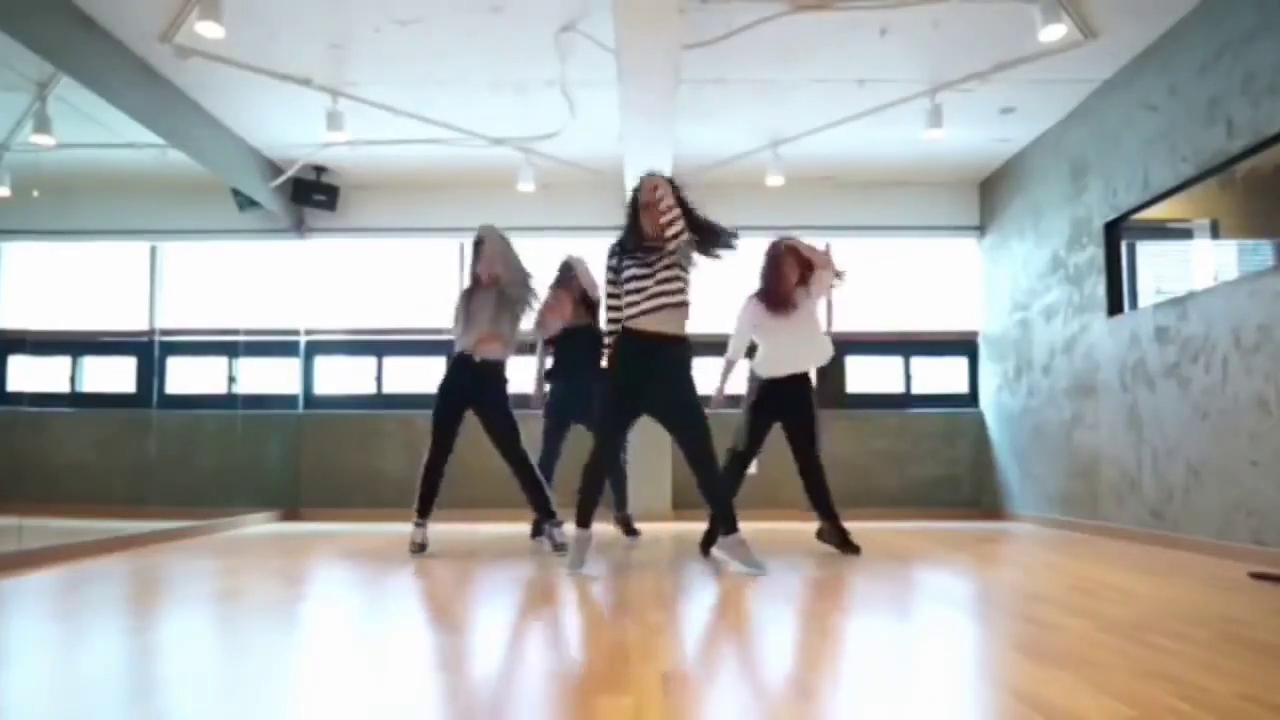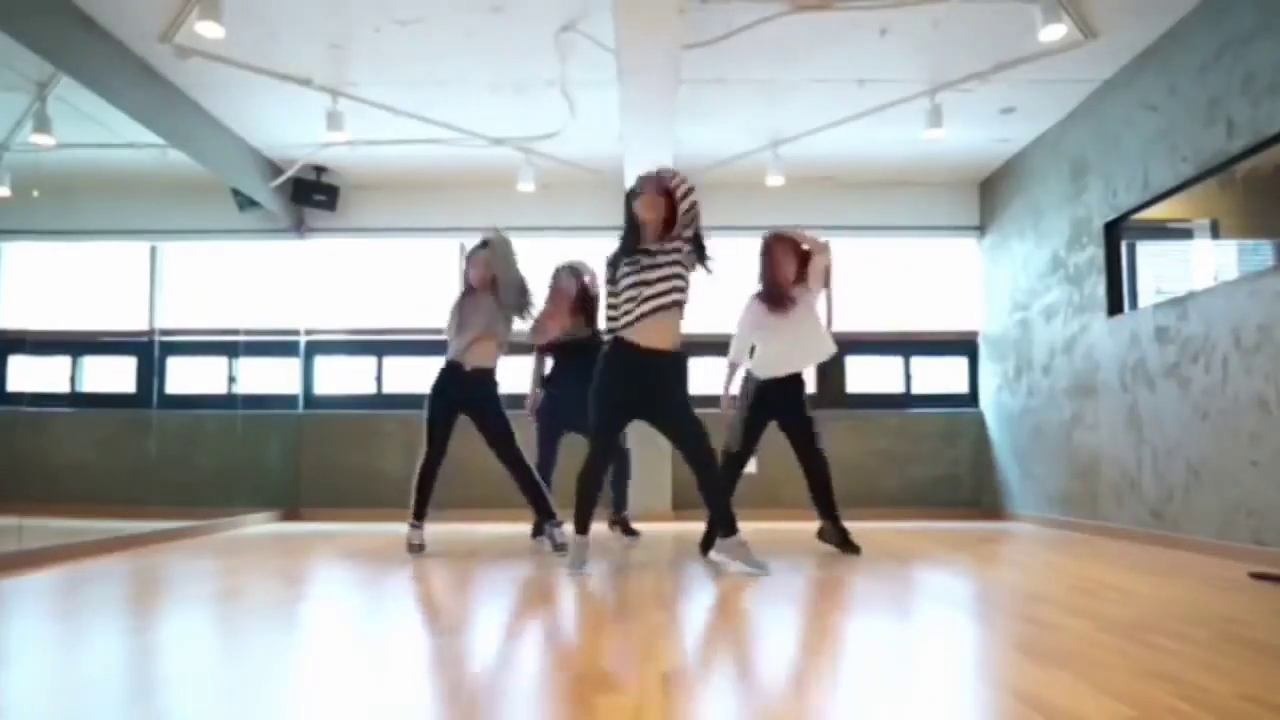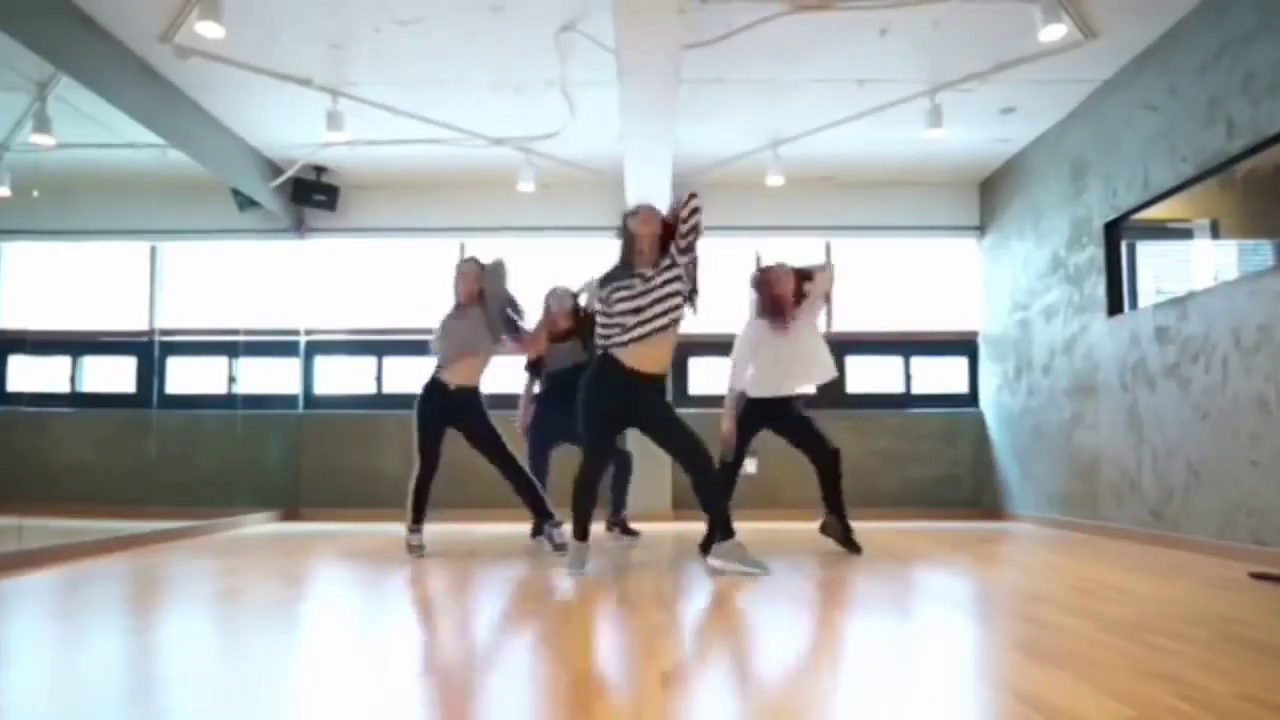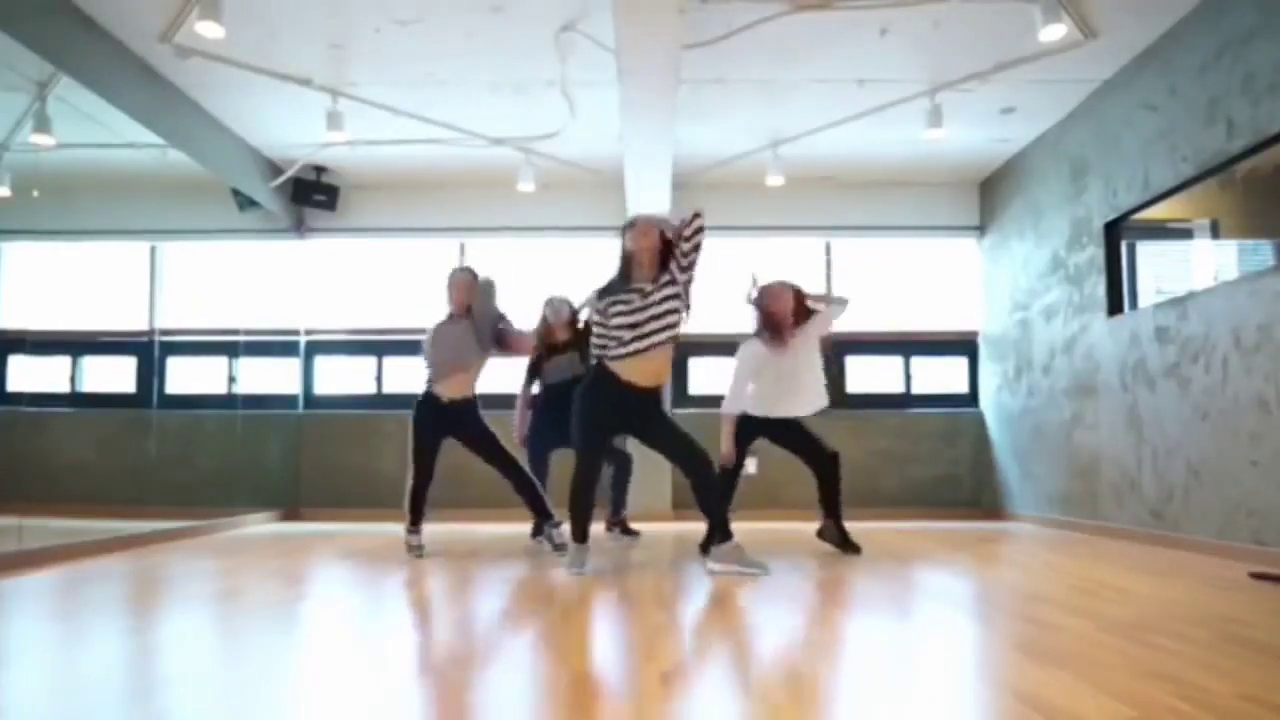
dt=0.1s
person 1, frame 1
left shoulder: (683, 242)
right shoulder: (621, 253)
left elbow: (672, 237)
right elbow: (612, 317)
left wrist: (664, 195)
right wrist: (612, 363)
left hip: (672, 359)
right hip: (631, 355)
left knee: (701, 454)
right knee: (604, 450)
left ankle: (729, 539)
right ankle: (580, 537)
person 1, frame 2
left shoulder: (681, 246)
right shoulder: (621, 259)
left elbow: (688, 202)
right elbow: (612, 318)
left wrist: (665, 180)
left hip: (666, 368)
right hip: (623, 363)
left knee: (702, 454)
right knee: (599, 455)
left ankle: (728, 540)
right ankle: (580, 540)
person 1, frame 3
left shoulder: (677, 262)
right shoulder: (610, 283)
left elbow: (692, 207)
right elbow: (604, 338)
left wrist: (667, 215)
left hip: (651, 392)
right hip: (608, 384)
left knee: (700, 462)
right knee: (593, 466)
left ankle: (724, 544)
right ankle: (579, 544)
person 1, frame 4
left shoulder: (676, 278)
right shoulder: (607, 296)
left elbow: (694, 224)
right elbow: (597, 349)
left wrist: (667, 227)
left hip: (647, 401)
right hip: (603, 392)
left knee: (700, 465)
right knee: (586, 471)
left ankle: (723, 546)
right ankle: (579, 546)
person 2, frame 1
left shoulder: (511, 291)
right shoulder: (467, 297)
left elbow: (513, 270)
left wrist: (493, 238)
left hip: (490, 379)
right hip: (459, 374)
left knee: (515, 455)
right knee: (438, 452)
left ankle: (551, 523)
right ankle: (420, 524)
person 2, frame 2
left shoulder: (505, 297)
right shoulder: (462, 303)
left elbow: (506, 261)
left wrist: (495, 241)
left hip: (481, 384)
right hip: (450, 380)
left knee: (512, 456)
right knee: (433, 455)
left ankle: (550, 523)
right ankle: (416, 525)
person 2, frame 3
left shoulder: (490, 313)
right shoulder: (450, 318)
left elbow: (496, 271)
left hip: (467, 401)
right hip: (434, 397)
left knee: (508, 465)
right knee: (427, 467)
left ankle: (549, 524)
right ankle: (415, 530)
person 2, frame 4
left shoulder: (481, 324)
right shoulder: (439, 329)
left hip: (464, 411)
right hip: (430, 408)
left knee: (509, 465)
right knee: (422, 473)
left ankle: (549, 524)
right ankle: (414, 531)
person 3, frame 1
left shoulder: (808, 294)
right shoulder: (757, 304)
left elbow: (828, 268)
right elbow: (736, 347)
left wrist: (799, 246)
right wrist: (721, 385)
left hip: (799, 386)
right hip: (767, 386)
left knee: (808, 458)
right knee: (740, 456)
left ankle: (830, 526)
right ankle: (716, 527)
person 3, frame 2
left shoulder: (807, 291)
right shoulder: (758, 304)
left elbow: (822, 253)
right elbow: (739, 349)
left wrist: (794, 238)
right wrist: (726, 388)
left hip: (792, 385)
right hip: (762, 385)
left knee: (812, 455)
right knee: (735, 455)
left ankle: (831, 525)
right ankle: (716, 527)
person 3, frame 3
left shoulder: (806, 309)
right shoulder: (756, 326)
left elbow: (825, 273)
right elbow: (736, 372)
left wrist: (799, 275)
right wrist: (727, 417)
left hip: (786, 404)
right hip: (753, 404)
left knee: (828, 455)
right knee: (729, 459)
left ankle: (835, 522)
person 3, frame 4
left shoulder: (809, 329)
right shoulder: (755, 346)
left elbow: (841, 304)
right elbow: (735, 394)
left wrist: (807, 298)
right wrist: (726, 439)
left hip: (785, 417)
right hip: (750, 415)
left knee: (827, 459)
right knee: (730, 466)
left ankle: (832, 526)
person 4, frame 1
left shoulder: (589, 304)
right shoulder: (551, 309)
left elbow: (593, 291)
right elbow: (543, 347)
left wrist: (579, 265)
right wrist: (539, 385)
left hip: (593, 391)
right hip: (562, 392)
right knee: (548, 456)
left ankle: (622, 515)
right ankle: (542, 519)
person 4, frame 2
left shoulder: (588, 309)
left elbow: (596, 292)
right elbow: (540, 354)
left wrist: (584, 271)
right wrist: (535, 393)
left hip: (588, 399)
right hip: (556, 399)
left knee: (618, 454)
right knee: (545, 461)
left ankle: (619, 517)
right ankle: (542, 519)
person 4, frame 3
left shoulder: (585, 328)
right shoulder: (543, 338)
right elbow: (532, 377)
right wrist: (523, 416)
left hip: (581, 416)
right hip: (548, 418)
left knee: (622, 460)
right knee: (537, 470)
left ankle: (617, 518)
right ankle: (541, 522)
person 4, frame 4
left shoulder: (584, 339)
right shoulder: (541, 348)
right elbow: (527, 387)
right wrist: (520, 426)
right hip: (545, 423)
left knee: (622, 460)
right knee: (537, 472)
left ankle: (616, 519)
right ankle: (541, 522)
